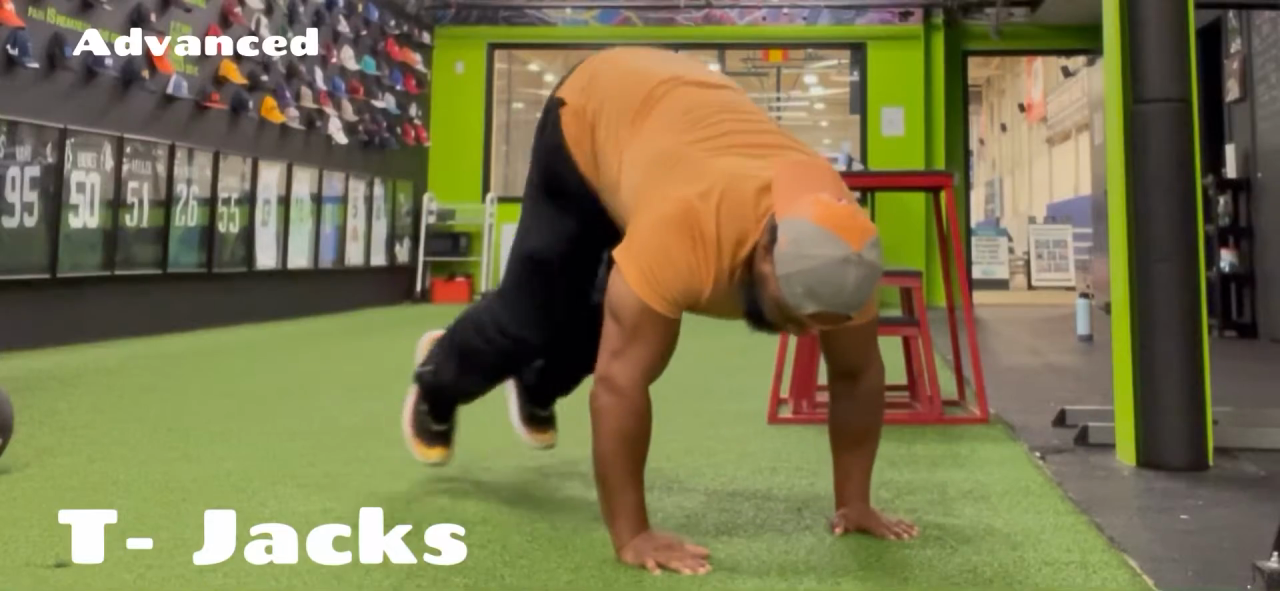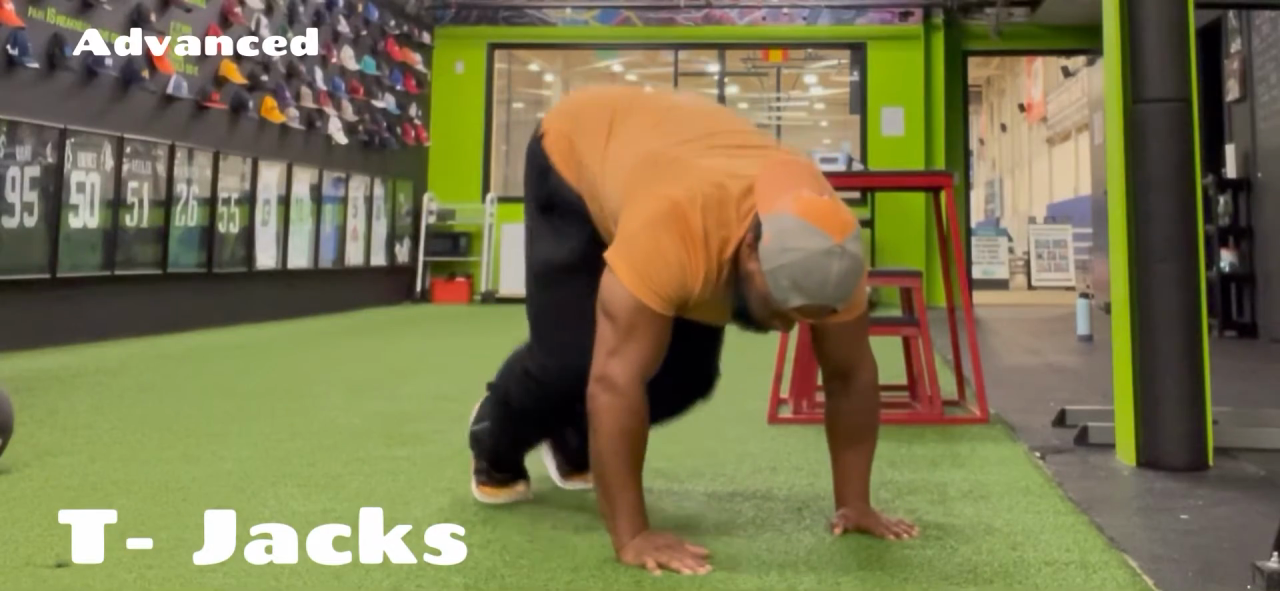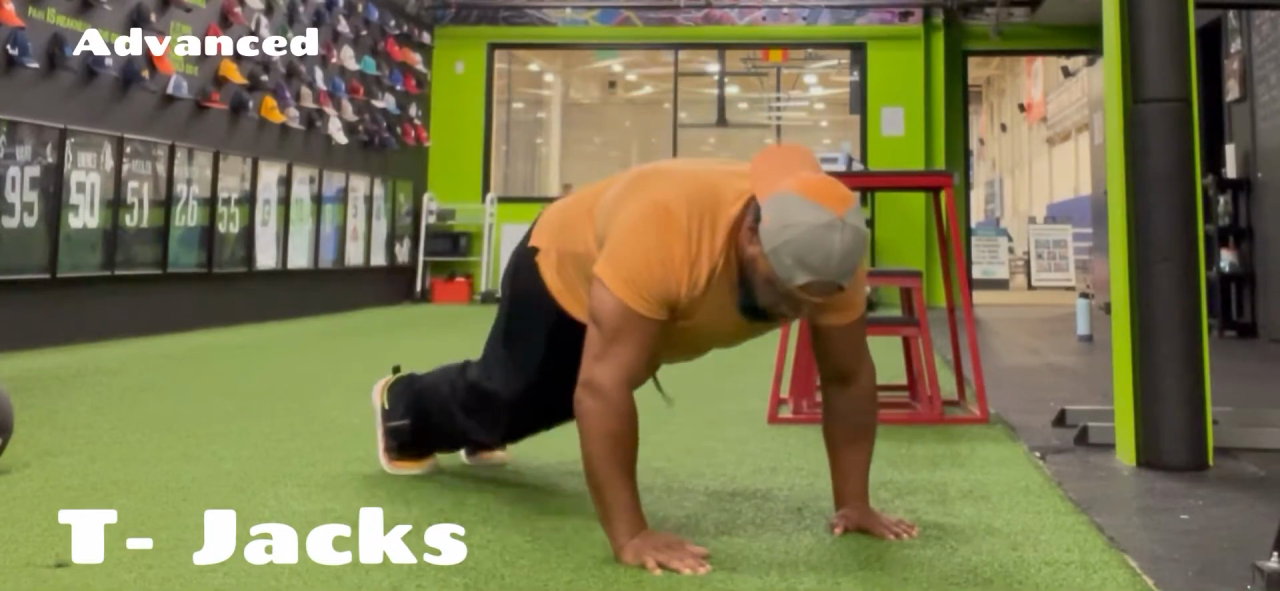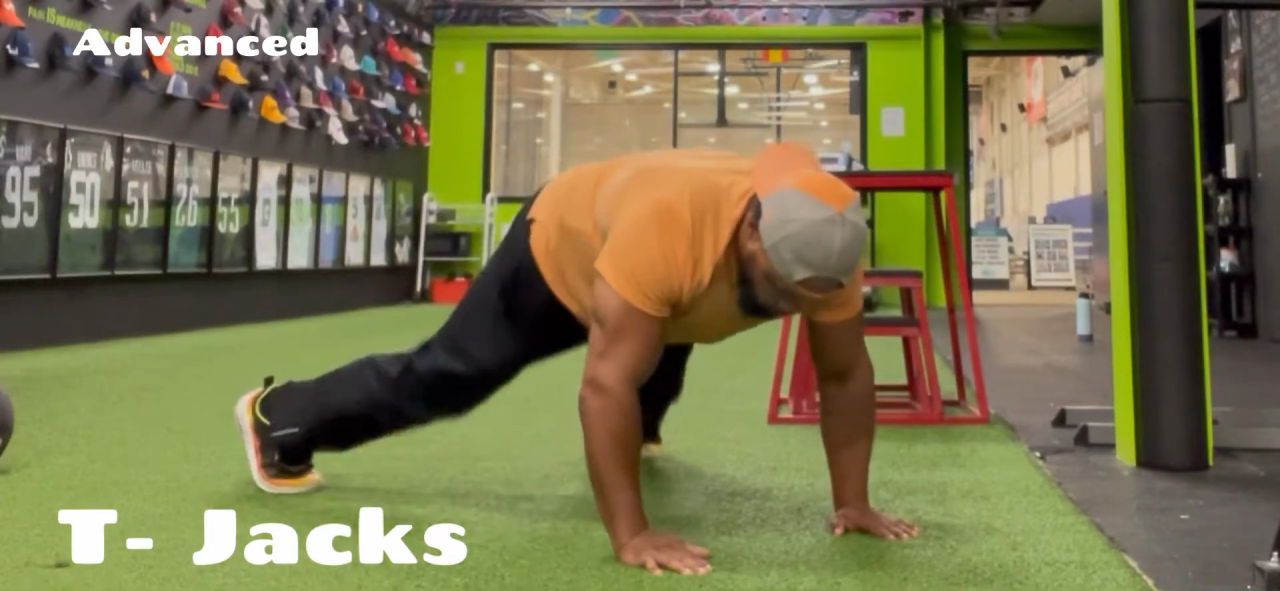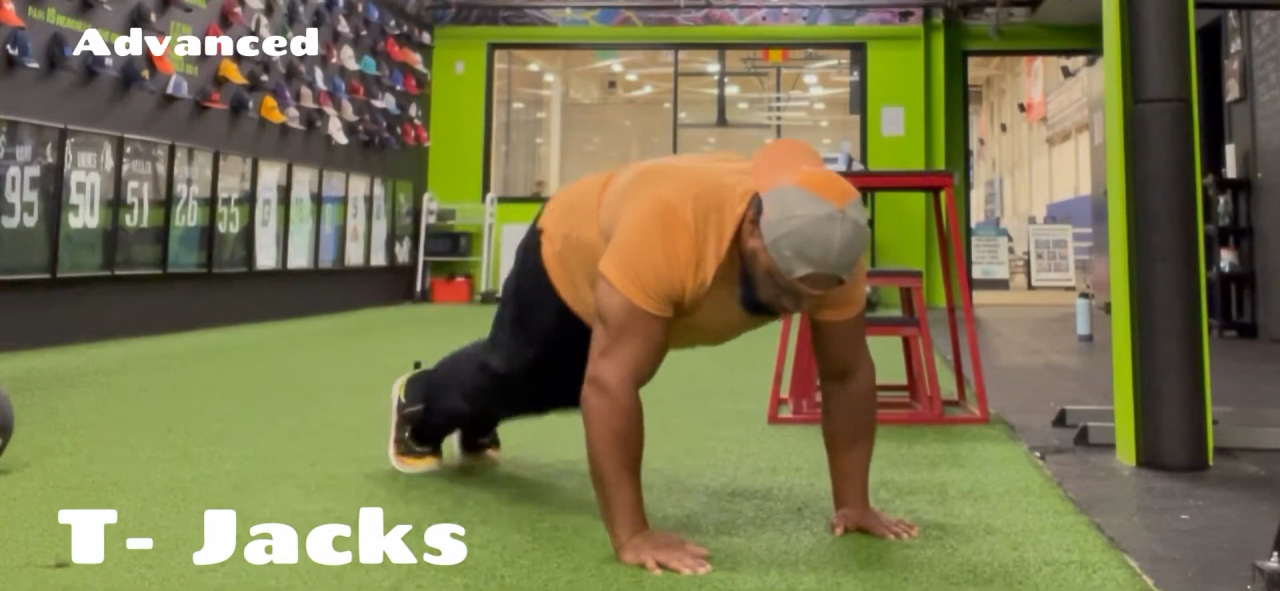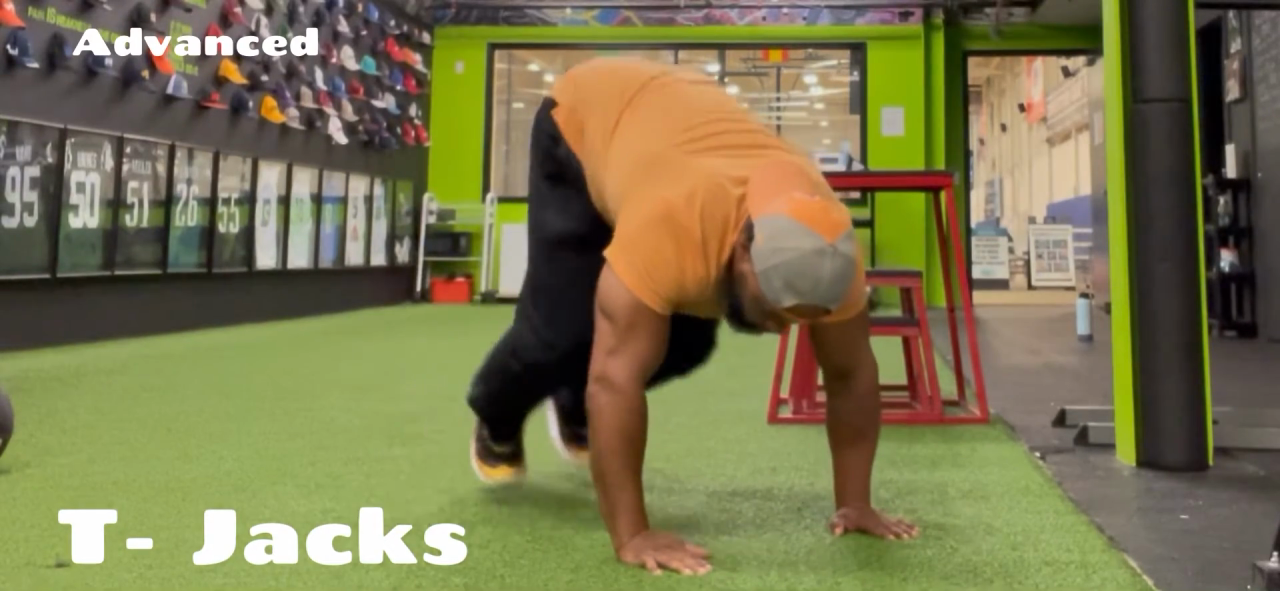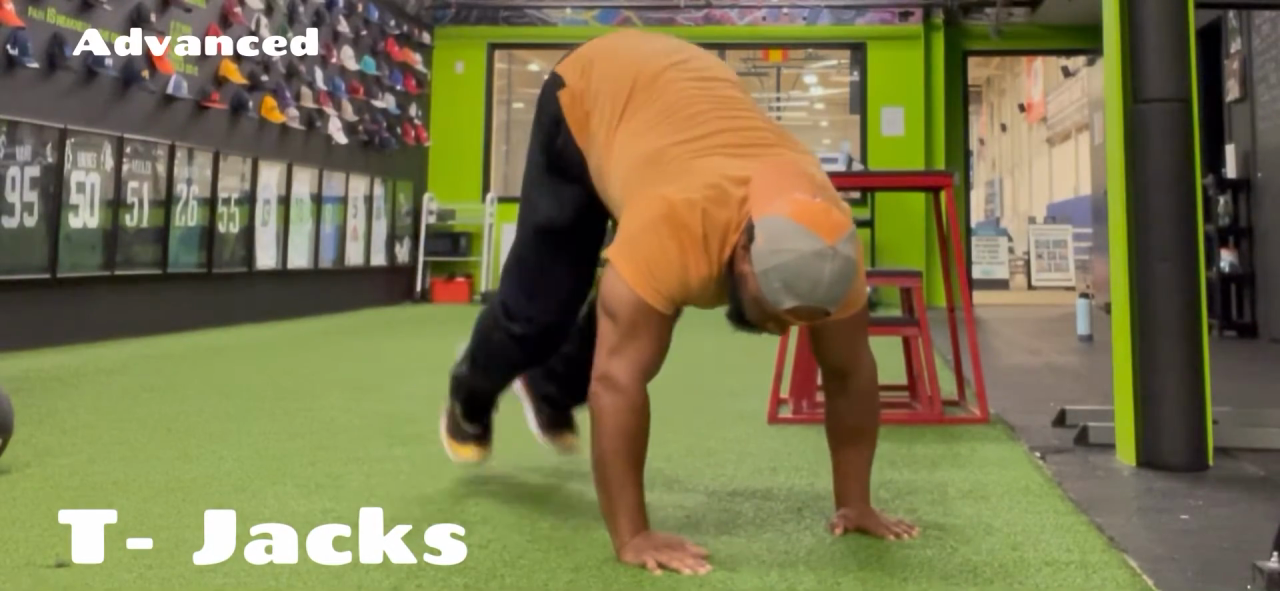
dt=0.5s
person 1, frame 1
left shoulder: (834, 246)
right shoulder: (682, 232)
left elbow: (856, 371)
right elbow: (621, 381)
left wrist: (855, 502)
right wrist: (631, 538)
left knee: (609, 321)
right knee: (534, 314)
left ankle: (536, 385)
right ankle: (440, 380)
person 1, frame 2
left shoulder: (825, 245)
right shoulder: (672, 227)
left elbow: (850, 374)
right elbow: (614, 382)
left wrist: (856, 504)
right wrist: (631, 537)
left knee: (686, 377)
right knee: (566, 358)
left ankle: (568, 438)
right ankle: (495, 452)
person 1, frame 3
left shoulder: (825, 248)
right shoulder: (664, 235)
left elbow: (849, 377)
right elbow: (601, 387)
left wrist: (855, 504)
right wrist: (630, 536)
right hip: (567, 270)
left knee: (543, 402)
right knee: (507, 397)
left ankle: (480, 425)
right ankle: (402, 406)
person 1, frame 4
left shoulder: (821, 247)
right shoulder: (668, 232)
left elbow: (846, 376)
right elbow: (605, 384)
left wrist: (853, 504)
right wrist: (630, 535)
right hip: (566, 248)
left knee: (663, 360)
right knee: (444, 377)
left ankle: (634, 425)
right ankle: (276, 417)
person 1, frame 5
left shoulder: (825, 246)
right shoulder: (670, 229)
left elbow: (848, 375)
right elbow: (609, 383)
left wrist: (854, 504)
right wrist: (631, 535)
right hip: (571, 256)
left knee: (549, 386)
right knee: (511, 375)
left ankle: (477, 420)
right ankle: (420, 404)
person 1, frame 6
left shoulder: (821, 238)
right shoulder: (671, 227)
left elbow: (850, 372)
right elbow: (615, 378)
left wrist: (854, 500)
right wrist: (632, 535)
left knee: (688, 341)
right knee: (563, 333)
left ankle: (576, 404)
right ankle: (496, 413)
person 1, frame 7
left shoulder: (821, 244)
right shoulder: (676, 225)
left elbow: (849, 372)
right elbow: (617, 379)
left wrist: (855, 503)
right wrist: (631, 537)
left knee: (649, 321)
right knee: (541, 301)
left ankle: (550, 386)
right ankle: (472, 396)
